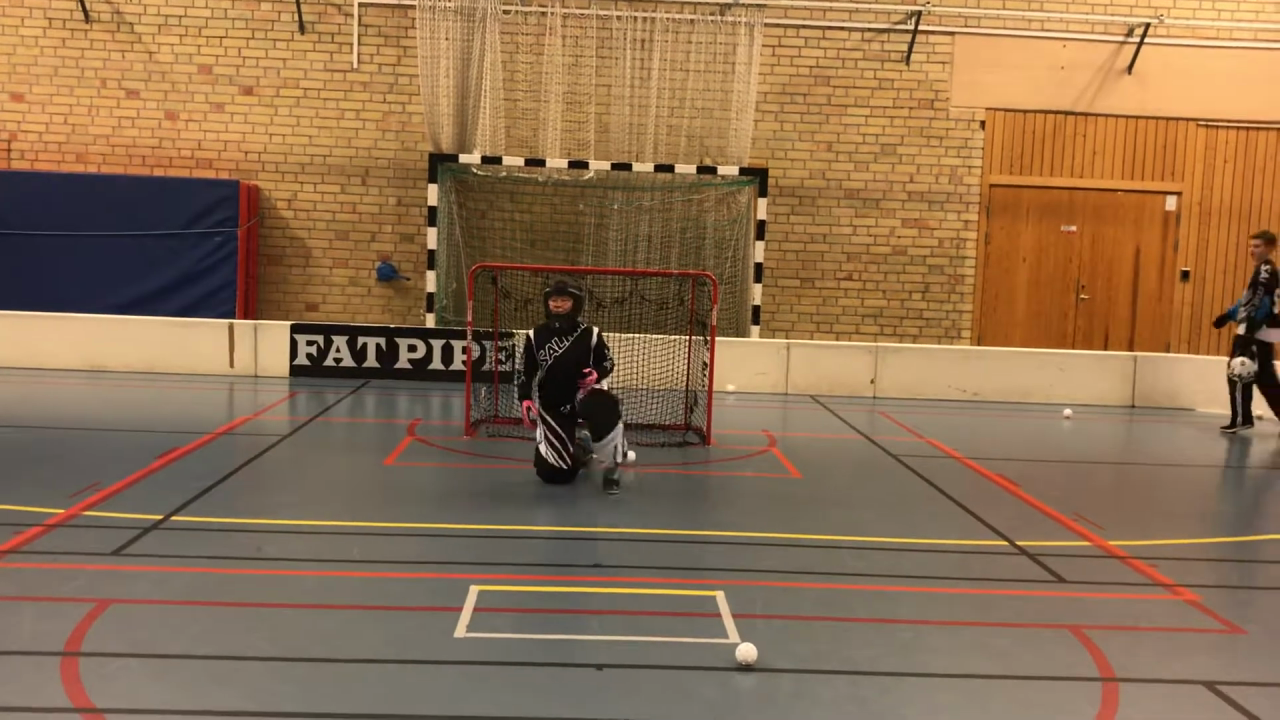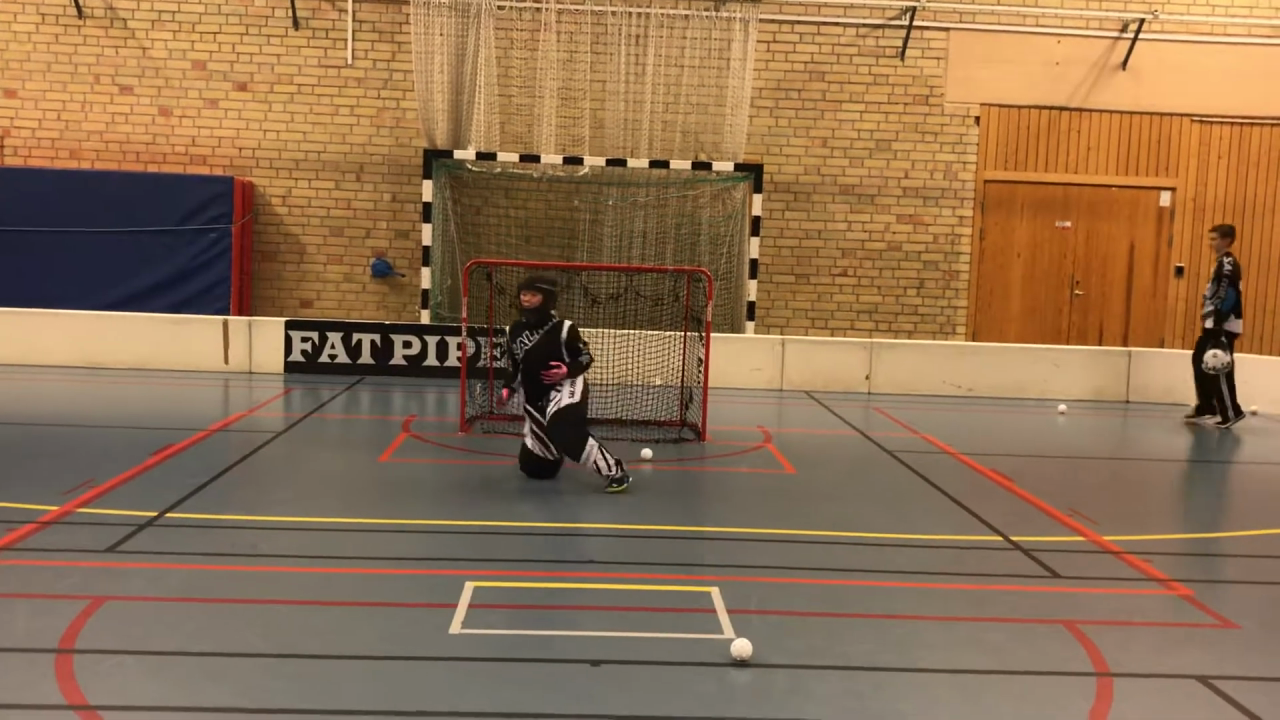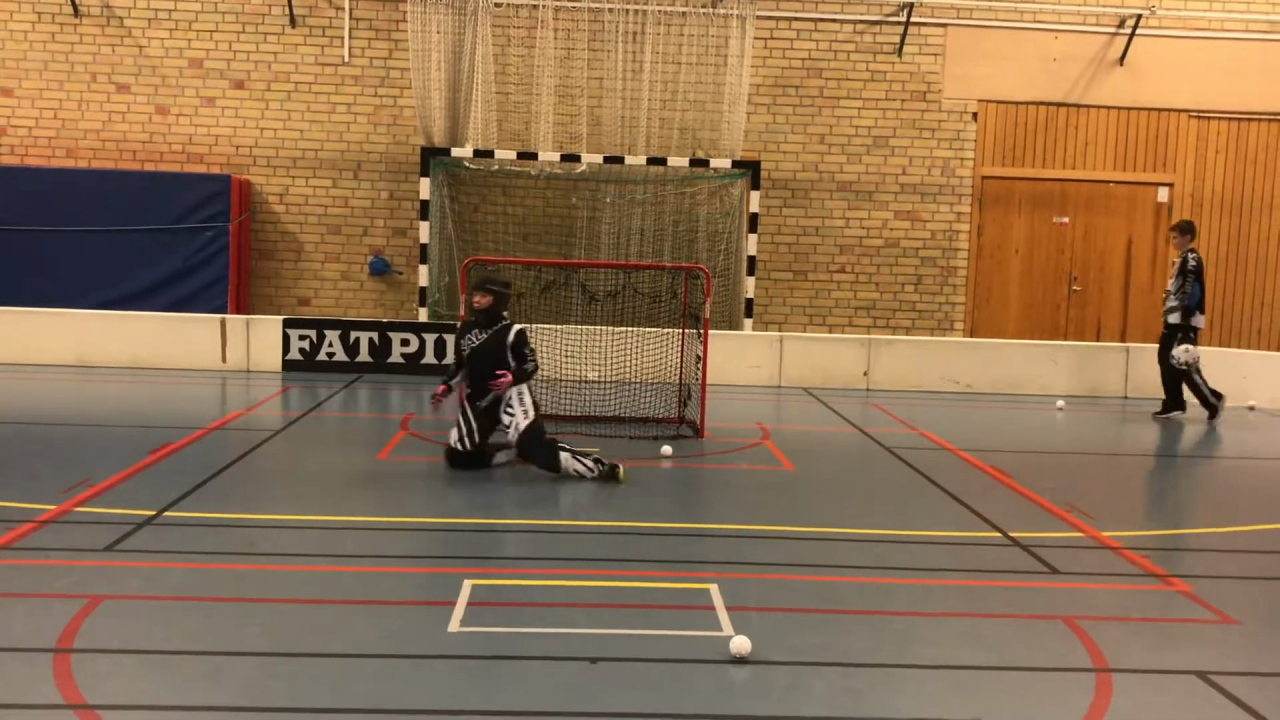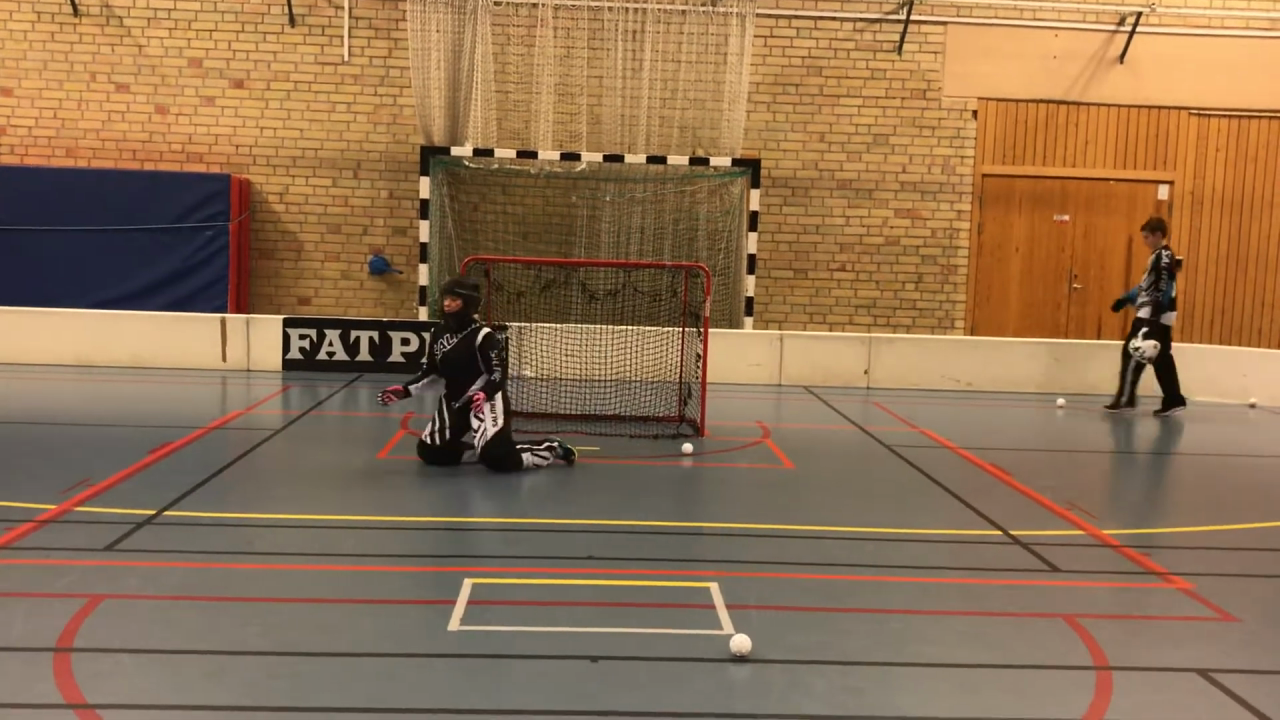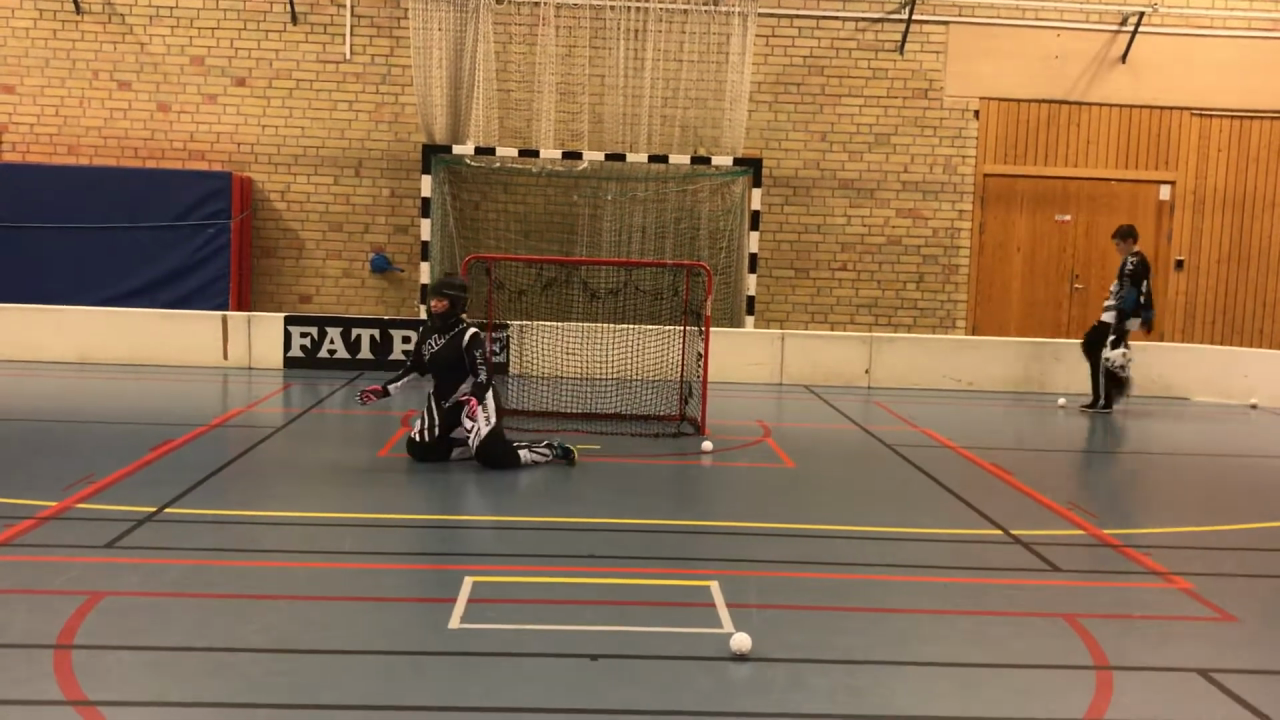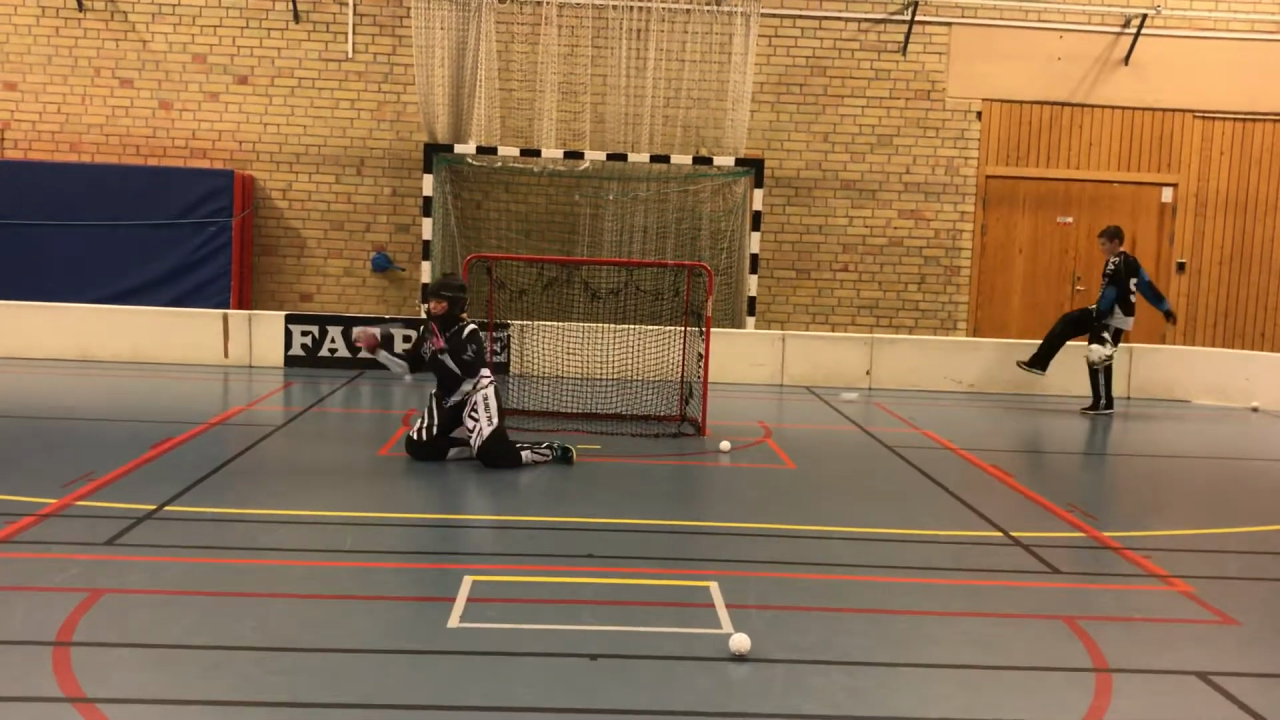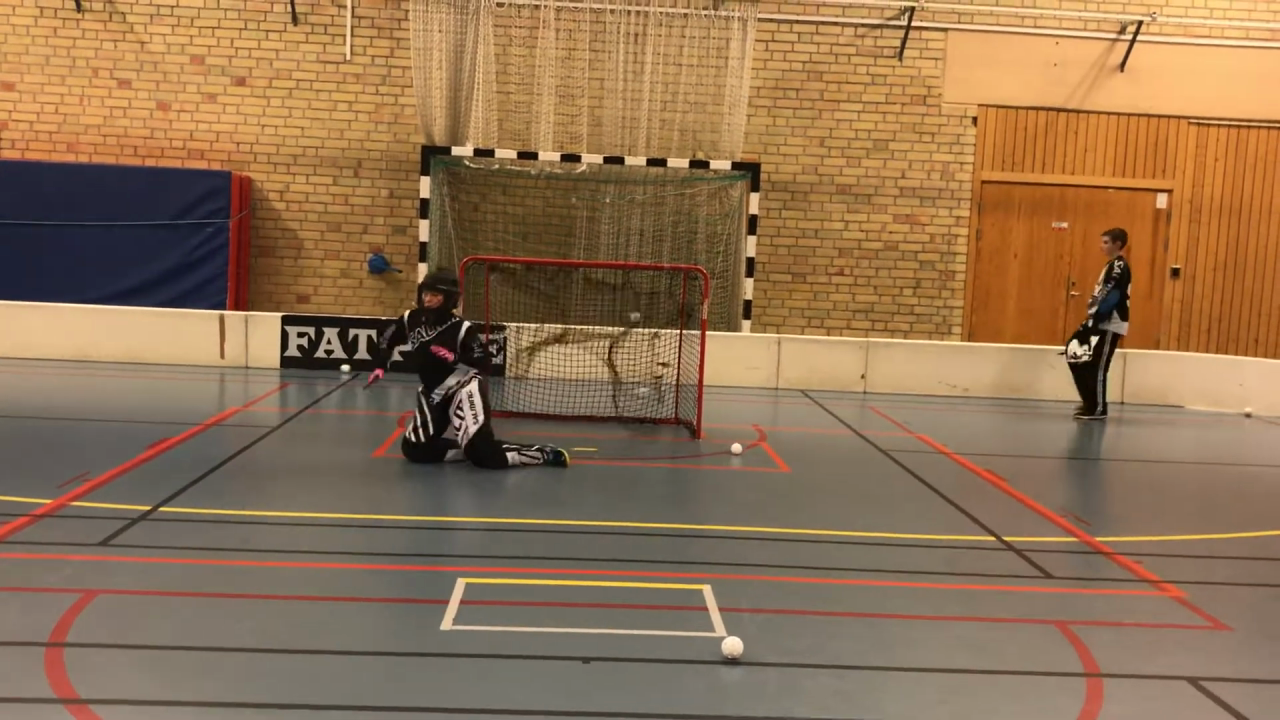
dt=0.3s
person 1, frame 1
left shoulder: (590, 333)
right shoulder: (536, 336)
left elbow: (608, 361)
right elbow: (525, 372)
left wrist: (597, 374)
right wrist: (525, 400)
left hip: (585, 391)
right hip: (550, 406)
left knee: (602, 407)
right knee: (553, 473)
left ankle: (612, 468)
right ankle: (580, 446)
person 1, frame 2
left shoulder: (564, 328)
right shoulder: (515, 330)
left elbow: (586, 358)
left wrist: (567, 370)
right wrist: (508, 388)
left hip: (564, 388)
right hip: (535, 399)
left knee: (564, 427)
right knee: (536, 468)
left ankle: (615, 471)
right ankle: (552, 447)
person 1, frame 3
left shoulder: (512, 332)
right shoulder: (465, 328)
left elbow: (531, 365)
right elbow: (460, 364)
left wrist: (513, 377)
right wrist: (447, 386)
left hip: (511, 395)
right hip: (478, 399)
left knee: (532, 444)
right knee: (457, 458)
left ankle: (598, 466)
right ankle: (513, 450)
person 1, frame 4
left shoulder: (483, 335)
right shoulder: (438, 333)
left elbow: (499, 374)
right elbow: (432, 371)
left wrist: (485, 393)
right wrist: (405, 390)
left hip: (485, 400)
right hip: (453, 402)
left knee: (498, 458)
right knee: (430, 452)
left ankle: (552, 449)
right ankle: (482, 449)
person 1, frame 5
left shoulder: (469, 335)
right shoulder: (427, 331)
left elbow: (483, 375)
right elbow: (414, 368)
left wrist: (475, 398)
right wrist: (384, 389)
left hip: (474, 399)
right hip: (443, 400)
left knee: (493, 456)
right knee: (418, 448)
left ankle: (552, 450)
right ankle: (475, 445)
person 1, frame 6
left shoulder: (469, 333)
right shoulder: (428, 330)
left elbow: (471, 371)
right elbow: (409, 366)
left wrist: (443, 349)
right wrist: (377, 349)
left hip: (476, 396)
right hip: (445, 398)
left knee: (495, 454)
right knee: (417, 448)
left ankle: (553, 451)
right ankle: (472, 443)
person 1, frame 7
left shoulder: (462, 328)
right shoulder: (410, 319)
left elbow: (483, 364)
right elbow: (387, 341)
left wrist: (455, 357)
right wrist: (381, 367)
left hip: (463, 391)
right hip: (431, 394)
left knee: (483, 453)
right knee: (414, 450)
left ankle: (544, 454)
right ankle: (468, 448)
person 2, frame 1
right shoulder: (1262, 270)
left elbow: (1261, 302)
left wrist: (1251, 328)
right wrist: (1228, 315)
left hip: (1255, 331)
right hip: (1262, 332)
left knee: (1238, 373)
left ankle: (1241, 419)
person 2, frame 2
left shoulder: (1228, 263)
right shoulder: (1223, 262)
left elbow: (1226, 296)
left wrist: (1218, 324)
left hip: (1223, 324)
right hip: (1215, 323)
right knee: (1200, 362)
left ankle: (1231, 413)
right ankle: (1206, 406)
person 2, frame 3
left shoulder: (1191, 259)
right shoulder: (1183, 259)
left elbow: (1192, 292)
left wrist: (1186, 321)
left hip: (1184, 320)
right hip: (1174, 319)
right knee: (1167, 360)
left ankle: (1213, 401)
right ankle: (1173, 404)
person 2, frame 4
left shoulder: (1164, 256)
right shoulder: (1159, 255)
left elbow: (1164, 289)
left wrist: (1155, 317)
right wrist: (1126, 299)
left hip: (1153, 315)
right hip: (1153, 315)
left knee: (1132, 352)
right knee: (1162, 358)
left ankle: (1125, 399)
right ankle: (1174, 401)
person 2, frame 5
left shoulder: (1131, 263)
right shoulder: (1141, 261)
left elbow: (1128, 296)
right elbow: (1146, 292)
left wrist: (1120, 324)
right wrist: (1147, 317)
left hip: (1116, 318)
right hip: (1116, 318)
left knee: (1102, 356)
right knee: (1089, 345)
left ankle: (1102, 402)
right ankle: (1118, 384)
person 2, frame 6
left shoulder: (1114, 264)
right shoulder: (1132, 262)
left elbow: (1108, 294)
right elbow: (1147, 286)
left wrist: (1097, 320)
right wrist: (1165, 308)
left hip: (1113, 318)
right hip: (1112, 315)
left knee: (1100, 358)
right knee: (1068, 321)
left ankle: (1103, 403)
right ankle: (1038, 362)
person 2, frame 7
left shoulder: (1118, 267)
right shoulder: (1114, 265)
left elbow: (1110, 297)
left wrist: (1094, 323)
right wrist: (1093, 319)
left hip: (1108, 325)
right hip: (1101, 322)
left knee: (1097, 366)
right knee: (1075, 353)
left ankle: (1098, 408)
right ankle: (1091, 403)
